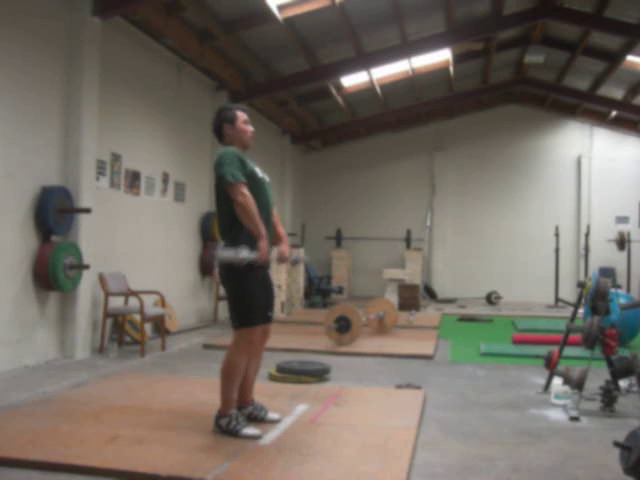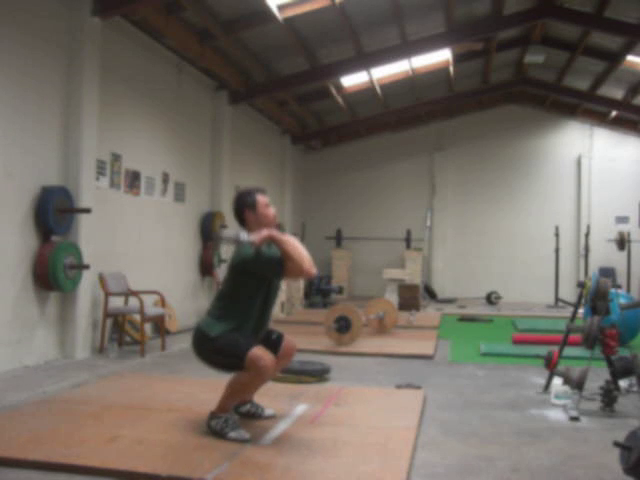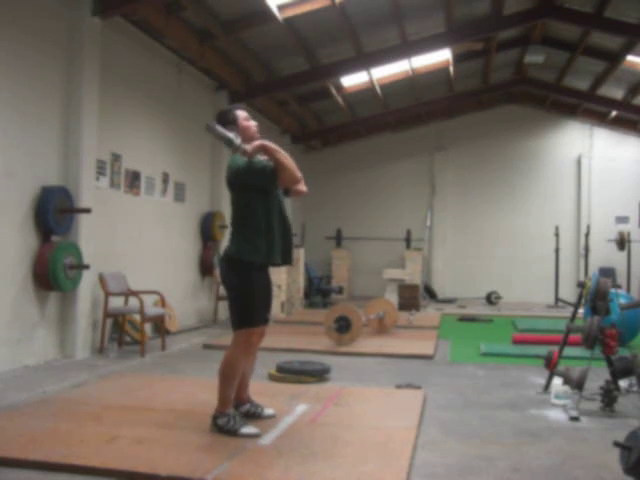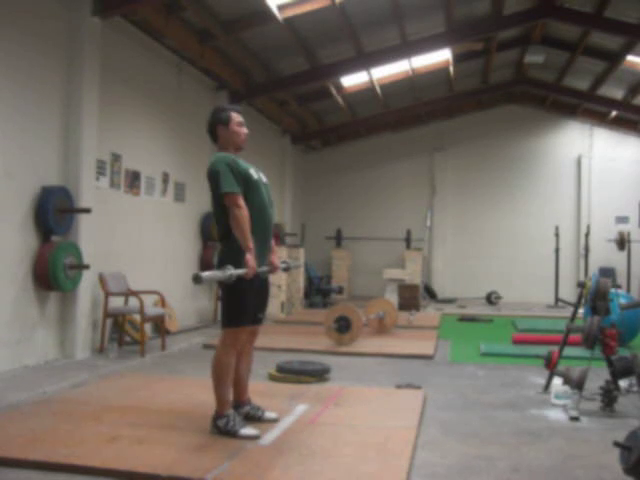
dt=0.7s
person 1, frame 1
left shoulder: (245, 162)
right shoulder: (228, 156)
left elbow: (268, 208)
right elbow: (242, 197)
left wrist: (282, 241)
right wrist: (261, 239)
left hip: (257, 262)
right hip: (242, 262)
left knee: (260, 336)
right knee: (246, 338)
left ankle: (246, 404)
right ankle: (227, 414)
person 1, frame 2
left shoulder: (266, 248)
right shoulder: (252, 253)
left elbow: (310, 269)
right elbow: (304, 271)
left wrist: (287, 240)
right wrist: (278, 237)
left hip: (239, 328)
right hip: (215, 336)
left knee: (286, 348)
right knee: (263, 362)
left ankle: (243, 400)
right ankle: (219, 415)
person 1, frame 3
left shoulder: (258, 164)
right shoulder: (243, 165)
left elbow: (299, 186)
right elbow: (292, 176)
left wrist: (268, 149)
right wrist: (267, 146)
left hip: (256, 263)
right hip: (244, 263)
left knee: (254, 337)
right knee: (245, 339)
left ankle: (242, 402)
right ankle: (223, 413)
person 1, frame 4
left shoulder: (245, 166)
right shoulder: (222, 163)
right elbow: (237, 207)
left wrist: (271, 251)
right wrist: (247, 252)
left hip: (257, 264)
right hip: (239, 264)
left knee: (249, 337)
right knee: (232, 338)
left ankle: (242, 403)
right ankle: (223, 415)
